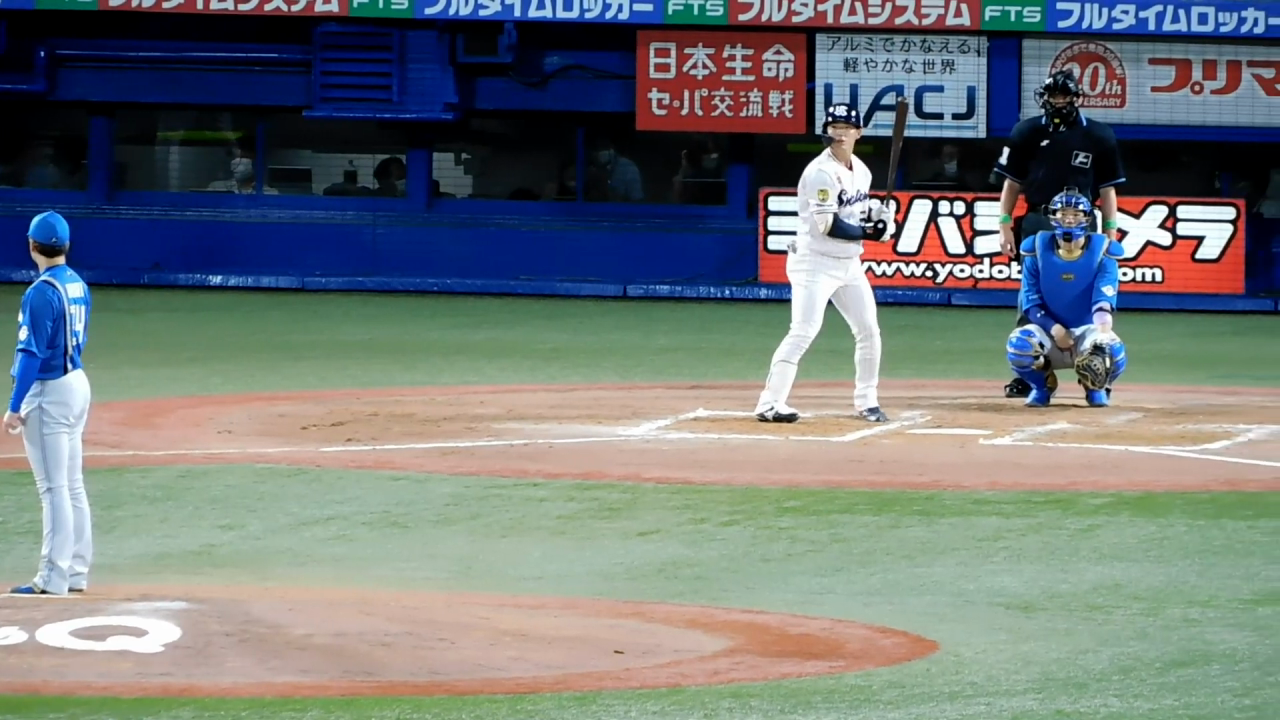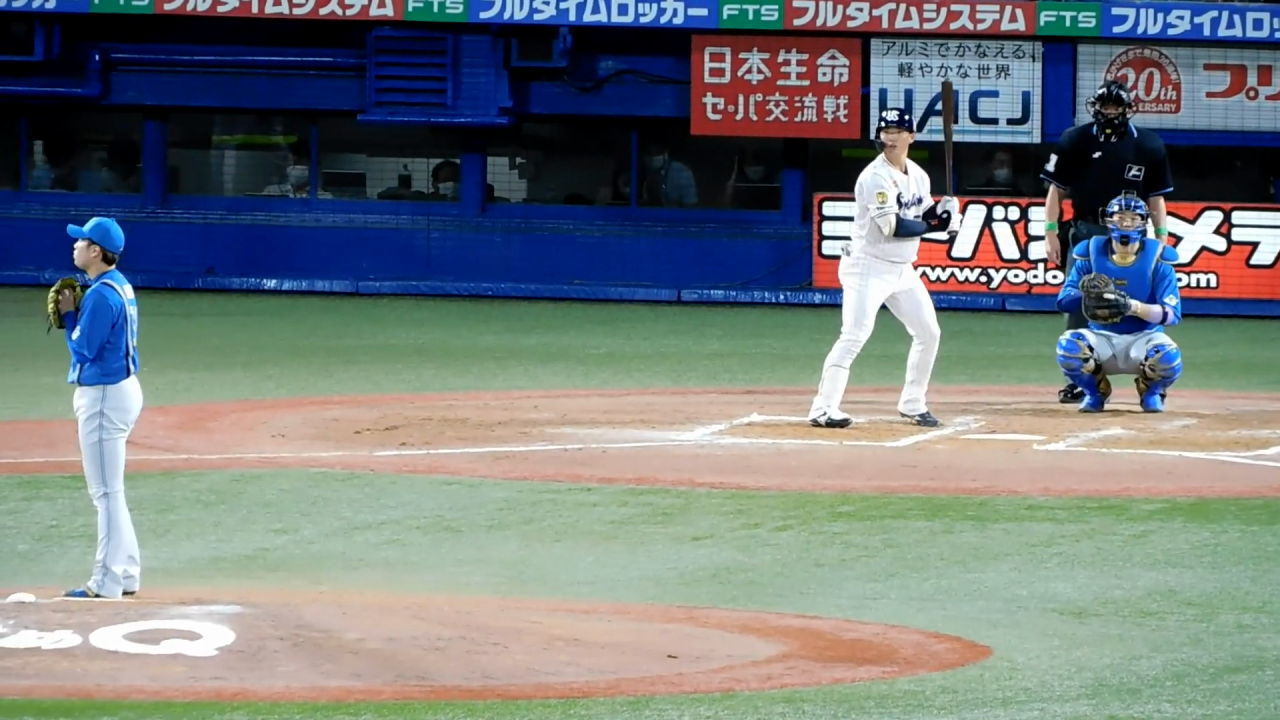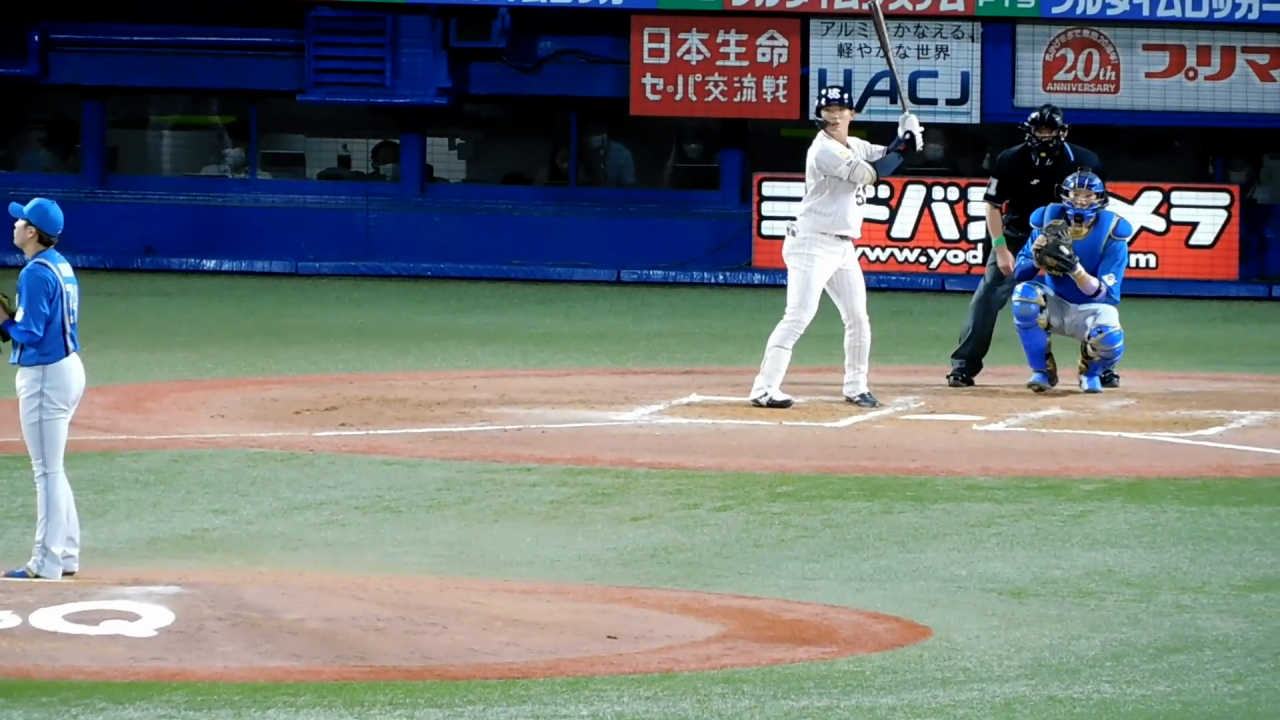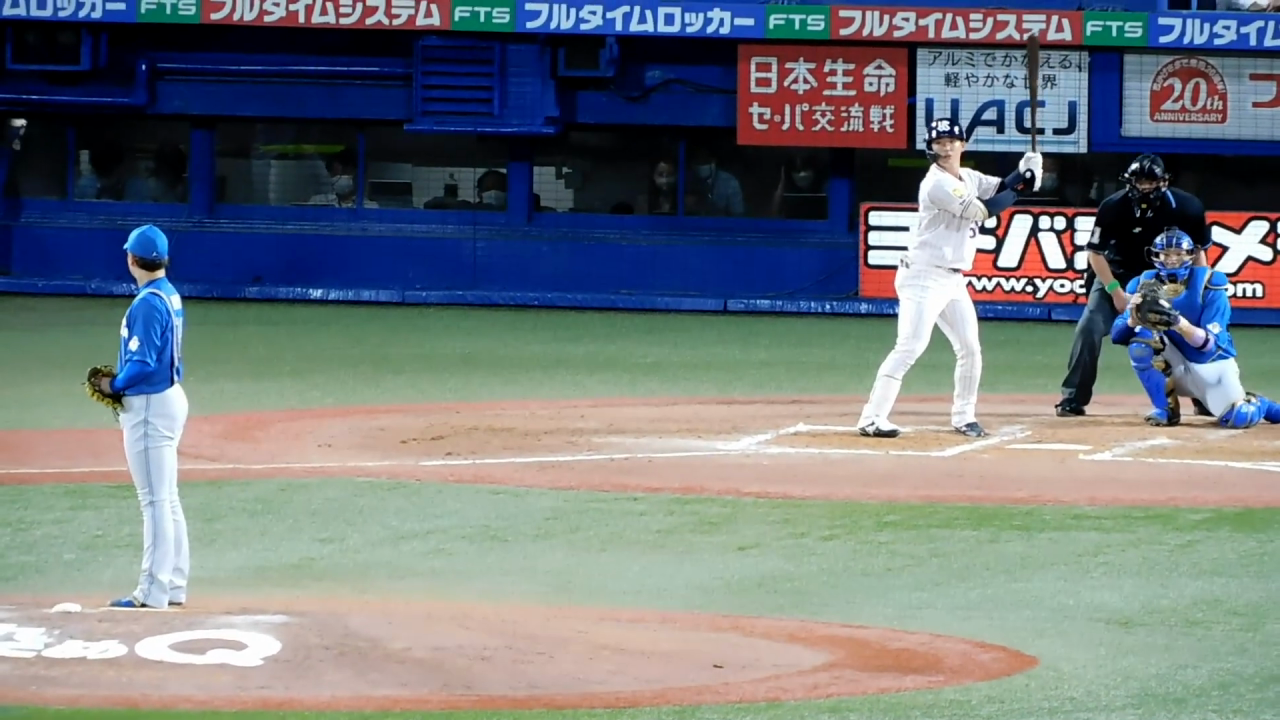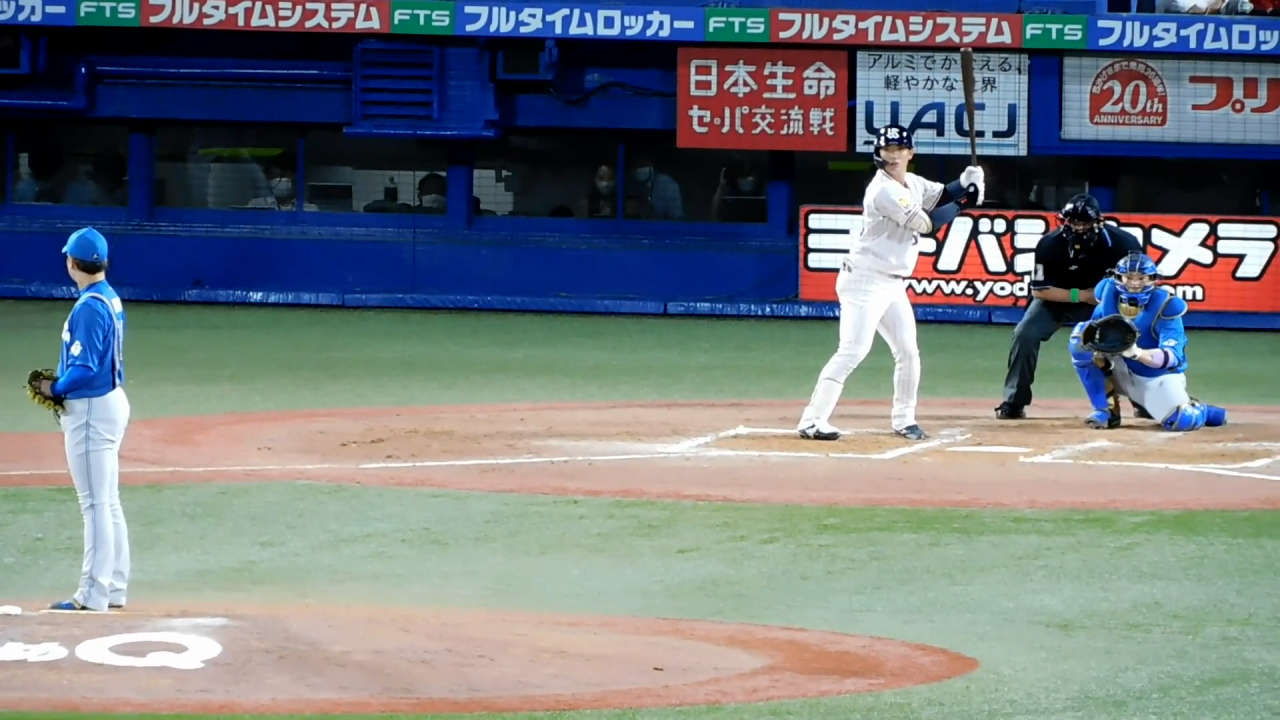
dt=1s
person 1, frame 1
left shoulder: (41, 292)
right shoulder: (79, 285)
left elbow: (32, 354)
left wrist: (14, 406)
left hip: (49, 393)
right hip: (76, 384)
left knee: (53, 488)
right knee: (72, 485)
left ankle: (54, 578)
right ankle: (75, 571)
person 1, frame 2
left shoulder: (101, 294)
right shoulder: (117, 285)
left elbow: (82, 350)
left wrist: (68, 315)
right wrist: (73, 313)
left hip: (104, 396)
right hip: (119, 390)
left knee: (107, 492)
right knee: (109, 489)
left ankle: (107, 583)
right ankle: (126, 573)
person 1, frame 3
left shoulder: (35, 273)
right shoulder: (60, 265)
left hip: (45, 376)
right hip: (66, 369)
left knee: (47, 471)
right knee: (52, 469)
left ankle: (47, 564)
right ankle: (66, 554)
person 1, frame 4
left shoulder: (147, 302)
right shoulder: (170, 295)
left elbow: (142, 363)
left wrist: (113, 385)
right wrist: (122, 382)
left hip: (150, 406)
right hip: (168, 397)
left knee: (154, 500)
right knee: (167, 498)
left ankle: (153, 591)
right ankle: (174, 584)
person 1, frame 5
left shoulder: (88, 307)
right shoulder: (111, 299)
left elbow: (84, 368)
left wrist: (54, 389)
right wrist: (61, 384)
left hip: (91, 410)
right hip: (109, 401)
left knee: (95, 502)
right knee: (108, 501)
left ankle: (93, 594)
right ankle: (113, 587)
person 2, frame 1
left shoulder: (862, 171)
right shoulder: (820, 171)
right elbow: (828, 225)
left wrist: (876, 214)
right wrist: (869, 232)
left hip: (849, 263)
right hip: (814, 262)
left knee: (869, 329)
right knee: (804, 332)
left ankle: (866, 400)
right ankle: (769, 404)
person 2, frame 2
left shoulder: (919, 175)
right shoulder: (875, 176)
left elbow: (923, 215)
right elbow: (892, 227)
left wrist: (941, 213)
right wrist: (936, 225)
left hip: (903, 269)
right hip: (868, 266)
left knee: (928, 332)
right knee: (854, 336)
left ankle: (913, 404)
right ankle: (822, 409)
person 2, frame 3
left shoulder: (854, 145)
right shoulder: (824, 150)
left elbow: (884, 156)
right elbow: (870, 174)
left wrist: (902, 137)
right wrist: (905, 148)
left hip: (843, 246)
right hip: (812, 243)
left knee: (858, 318)
right knee: (798, 316)
left ankle: (856, 387)
right ankle: (764, 389)
person 2, frame 4
left shoulder: (968, 177)
right shoulder: (937, 183)
left elbow: (999, 188)
right elbow: (983, 211)
left wrist: (1022, 171)
right wrist: (1022, 187)
left hip: (953, 278)
right hip: (924, 275)
left knee: (970, 349)
right knee: (909, 347)
left ankle: (964, 416)
right ankle: (873, 418)
person 2, frame 5
left shoulder: (912, 183)
right shoulder: (883, 190)
left elbow: (942, 195)
right elbow: (927, 223)
left wrist: (964, 183)
right wrist: (964, 201)
left hip: (893, 283)
right hip: (865, 280)
left knee: (908, 353)
right knee: (852, 351)
left ankle: (904, 419)
right ankle: (813, 421)
person 3, frame 1
left shoulder: (1099, 135)
right shoulder: (1027, 132)
left elbow: (1107, 190)
right elbow: (1012, 183)
left wrist: (1110, 233)
right wrist: (1006, 225)
right hip: (1037, 224)
person 3, frame 2
left shoulder: (1149, 145)
right shoulder: (1074, 140)
left elbow: (1156, 198)
right elbow: (1056, 189)
left wrist: (1161, 239)
right wrist: (1051, 233)
right hip: (1086, 232)
person 3, frame 3
left shoulder: (1085, 162)
right shoulder: (1010, 160)
right elbow: (993, 207)
right wrist: (1001, 249)
right hip: (1017, 236)
right knee: (989, 295)
right ankle: (963, 366)
person 3, frame 4
left shoulder: (1187, 206)
right shoulder: (1113, 207)
left elbow: (1196, 251)
right elbow: (1095, 253)
right wrist: (1116, 292)
right hip: (1118, 274)
right knee: (1090, 326)
right ankle: (1073, 398)
person 3, frame 5
left shoulder: (1123, 243)
right shoulder: (1049, 245)
right elbow: (1038, 290)
right wrist: (1080, 295)
right hip: (1057, 298)
right knee: (1025, 334)
right ankle: (1013, 402)
person 4, frame 1
left shoulder: (1102, 252)
right shoulder: (1037, 250)
left elbow: (1104, 302)
right elbow: (1030, 303)
left wrist: (1102, 338)
right wrist: (1056, 330)
left hip: (1088, 331)
right hip: (1049, 331)
left knee: (1113, 352)
right knee: (1018, 344)
left ankle: (1096, 386)
right ankle: (1042, 385)
person 4, frame 2
left shoulder: (1157, 258)
right shoulder: (1091, 254)
left elbow: (1172, 314)
right elbow: (1063, 301)
left wrist: (1133, 306)
right wrist: (1089, 294)
left hip: (1143, 339)
right hip: (1102, 338)
left knee: (1169, 357)
right knee: (1068, 346)
left ankle: (1150, 391)
right ankle: (1096, 391)
person 4, frame 3
left shoulder: (1112, 233)
right shoulder: (1048, 221)
left elbow: (1104, 293)
right elbow: (1019, 275)
left wrist: (1076, 270)
right wrist: (1036, 260)
left hip: (1094, 309)
right hip: (1056, 304)
left knee: (1110, 341)
right knee: (1024, 293)
left ankle: (1090, 371)
right ankle: (1043, 371)
person 4, frame 4
left shoulder: (1209, 285)
right shoulder: (1146, 286)
left elbow: (1211, 342)
right elbow: (1118, 335)
left wrist: (1179, 323)
right wrist: (1133, 317)
left hip: (1213, 365)
right hip: (1176, 367)
left knee: (1239, 418)
right knee: (1140, 337)
left ankle: (1260, 405)
right ankle: (1165, 409)
person 4, frame 5
left shoulder: (1165, 307)
right shoulder: (1108, 297)
left elbow: (1173, 358)
left wrist: (1136, 353)
left hip: (1159, 377)
right hip: (1122, 373)
left knee: (1183, 421)
right knee: (1081, 333)
left ankle: (1201, 411)
right ankle: (1105, 410)
